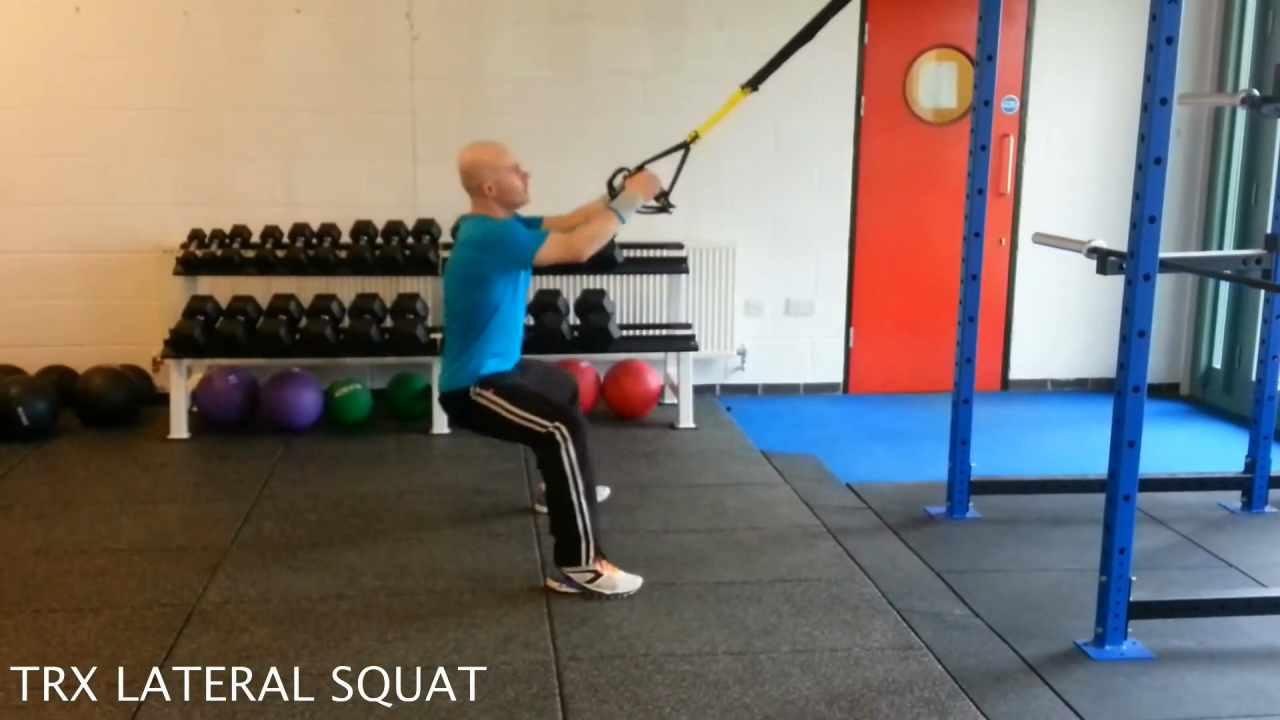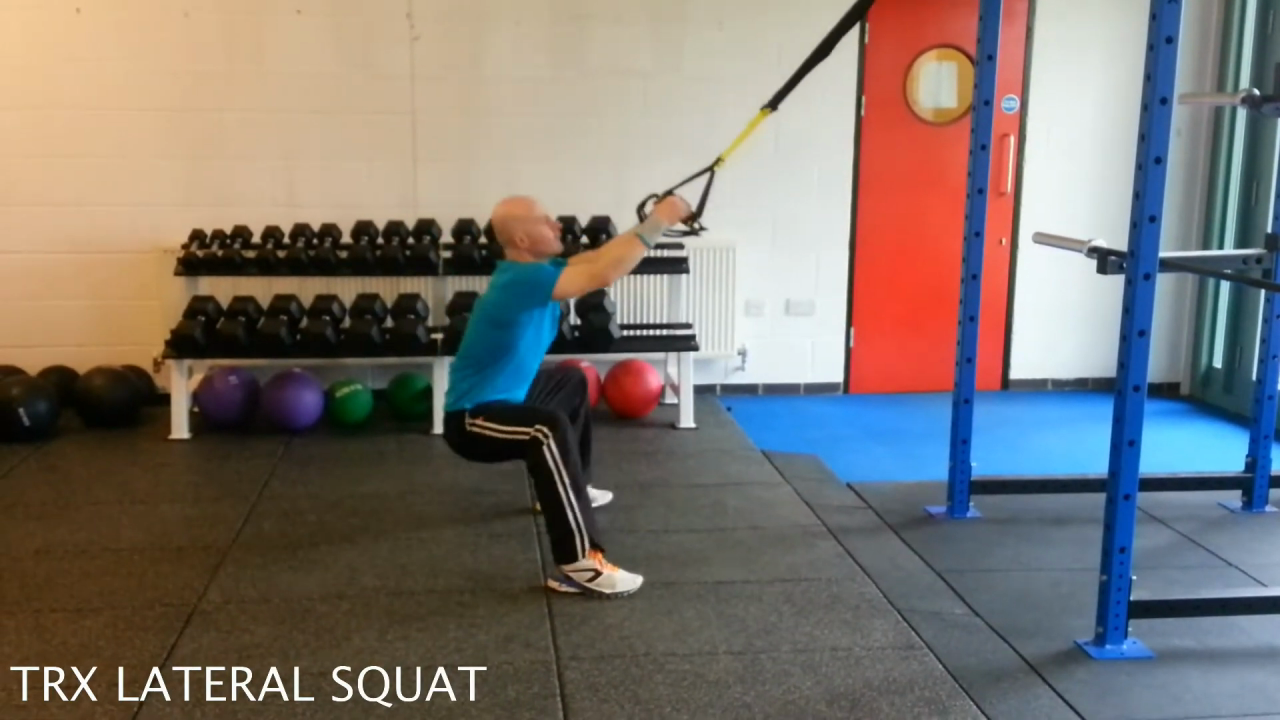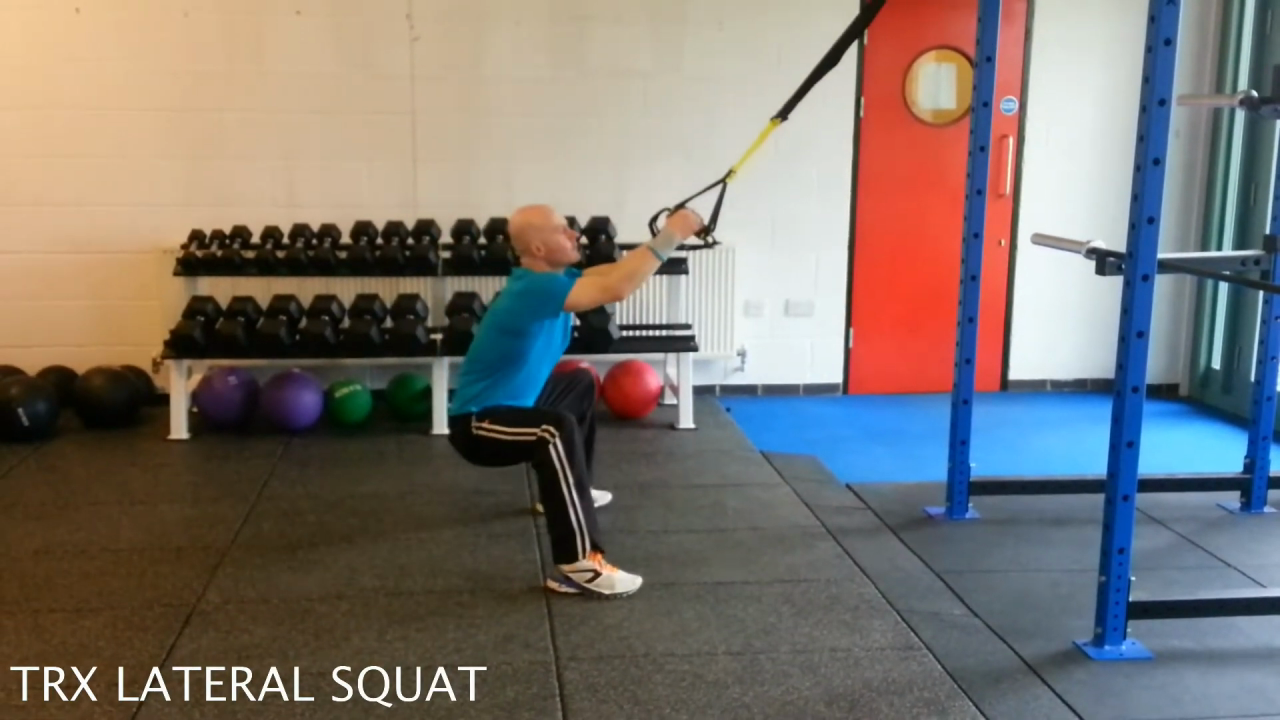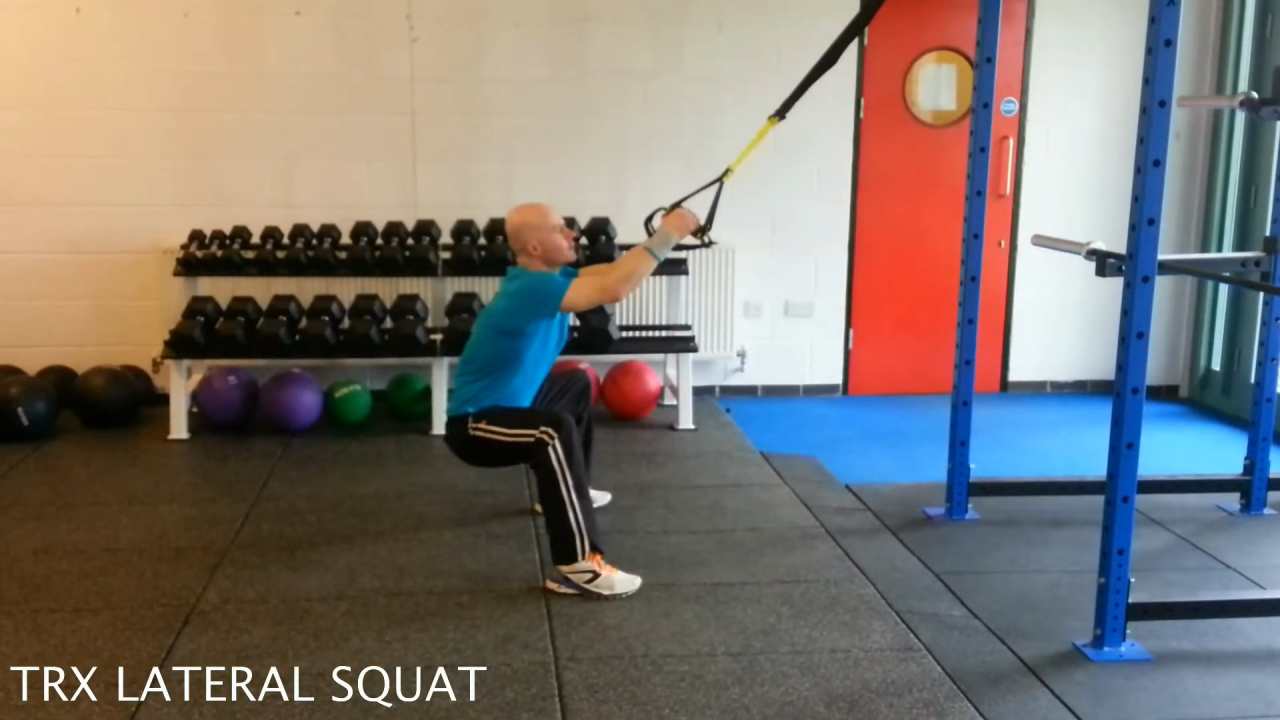
dt=0.4s
person 1, frame 1
left shoulder: (502, 226)
right shoulder: (489, 236)
left elbow: (566, 224)
right elbow: (578, 247)
left wrist: (622, 196)
right wrist: (631, 199)
left hip: (495, 369)
right hip: (472, 387)
left knee: (564, 384)
right knee: (564, 427)
left ankle: (563, 486)
right ankle: (578, 566)
person 1, frame 2
left shoulder: (534, 269)
right shoulder: (521, 281)
left elbow: (597, 258)
right elbow: (602, 274)
left wrist: (654, 224)
right wrist: (657, 223)
left hip: (503, 398)
right hip: (472, 419)
left knee: (572, 383)
right knee: (549, 429)
left ankle: (569, 487)
right ankle: (578, 565)
person 1, frame 3
left shoulder: (549, 278)
right shoulder: (534, 289)
left elbow: (611, 272)
right elbow: (616, 288)
left wrist: (667, 237)
right wrist: (670, 236)
left hip: (509, 402)
right hip: (477, 422)
left knee: (581, 384)
right knee: (557, 428)
left ankle: (570, 489)
right ankle: (577, 566)
person 1, frame 4
left shoulder: (544, 277)
right shoulder: (531, 289)
left elbow: (608, 272)
right elbow: (614, 288)
left wrist: (662, 236)
right wrist: (667, 236)
left hip: (506, 403)
right hip: (474, 424)
left knee: (576, 385)
right knee: (556, 432)
left ankle: (569, 490)
right ankle: (576, 567)
